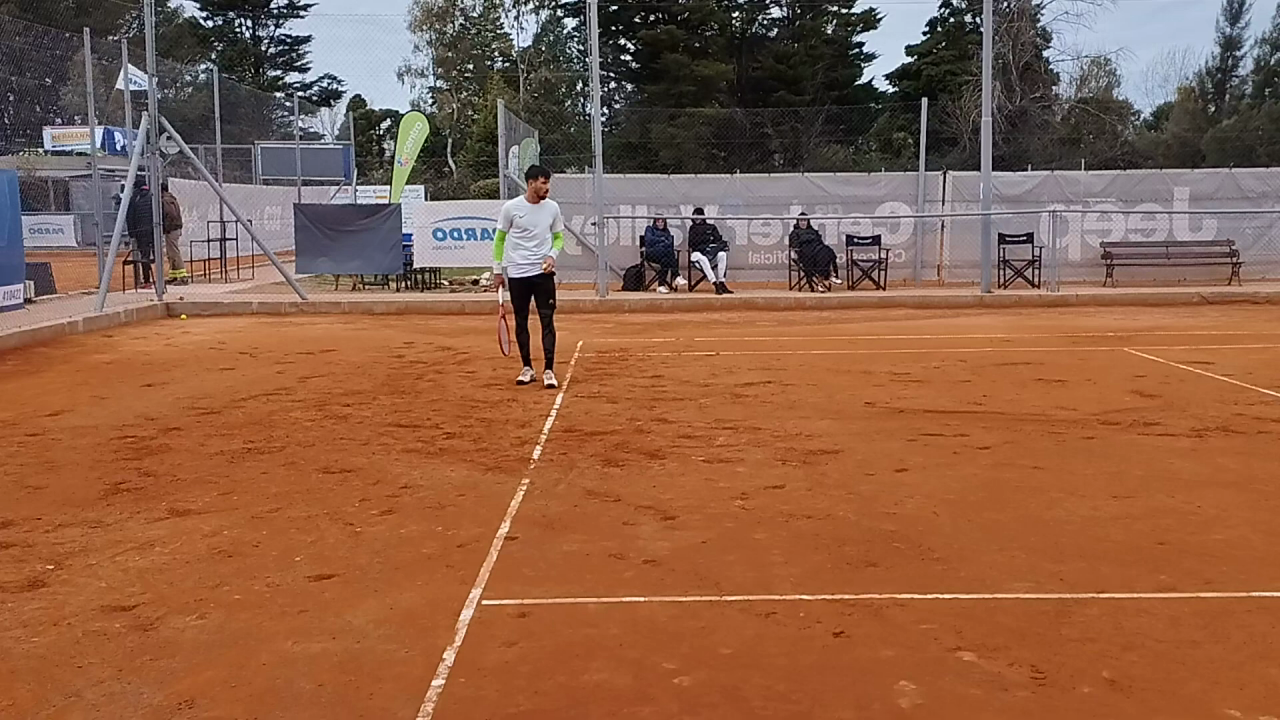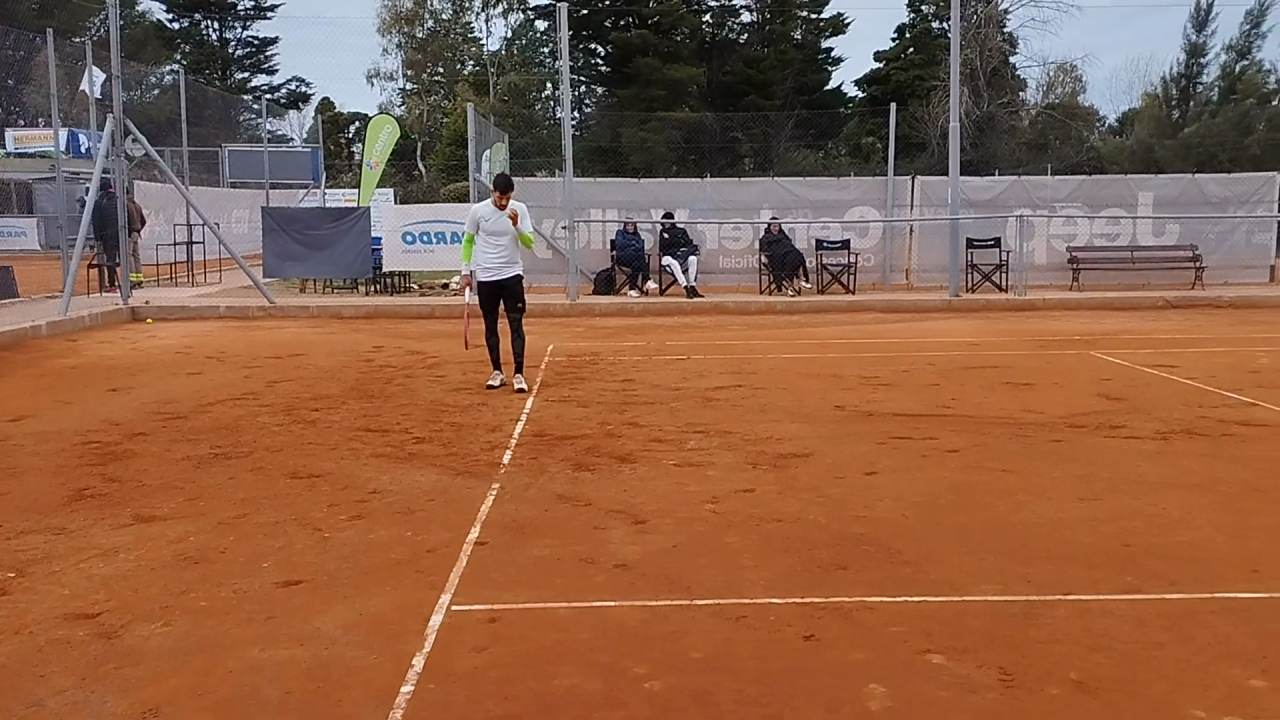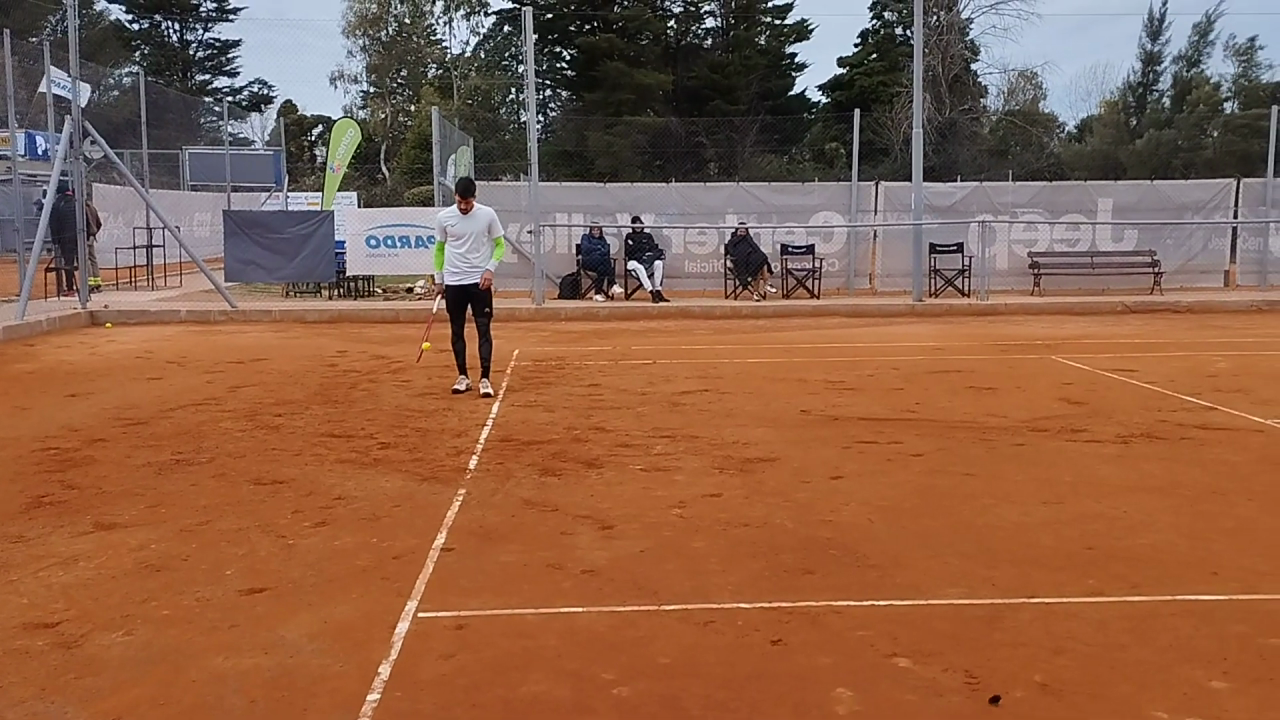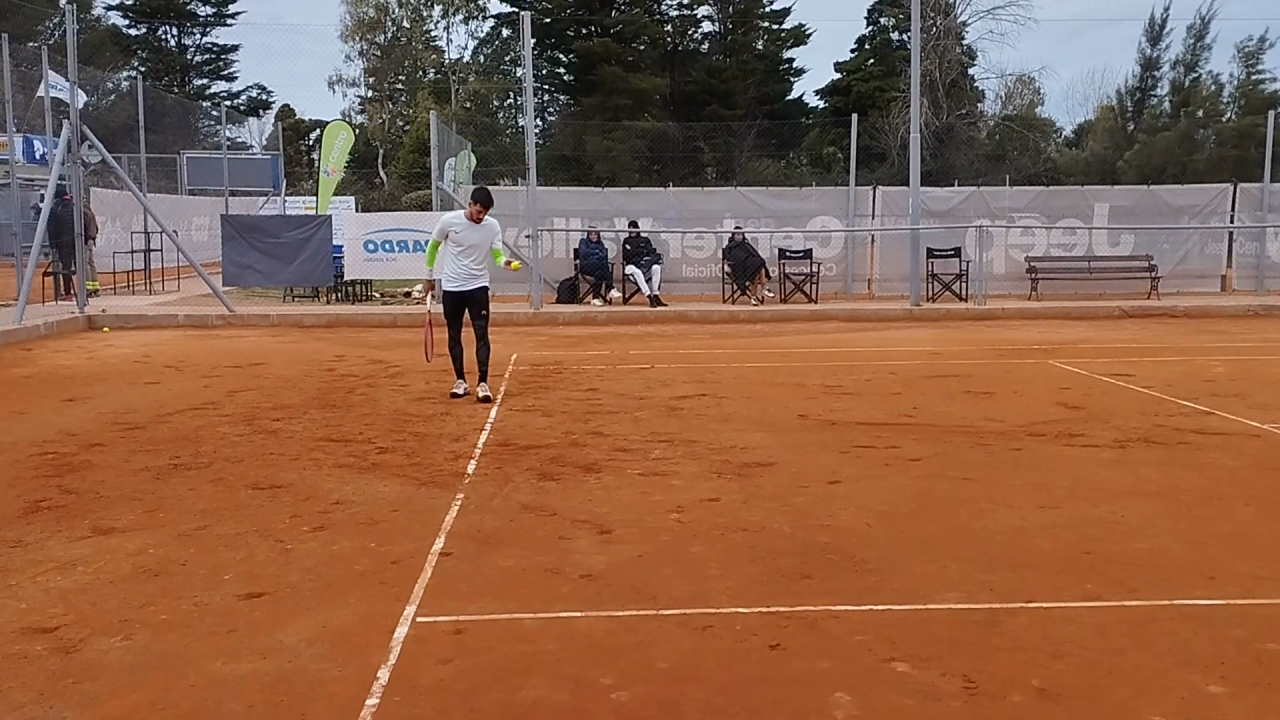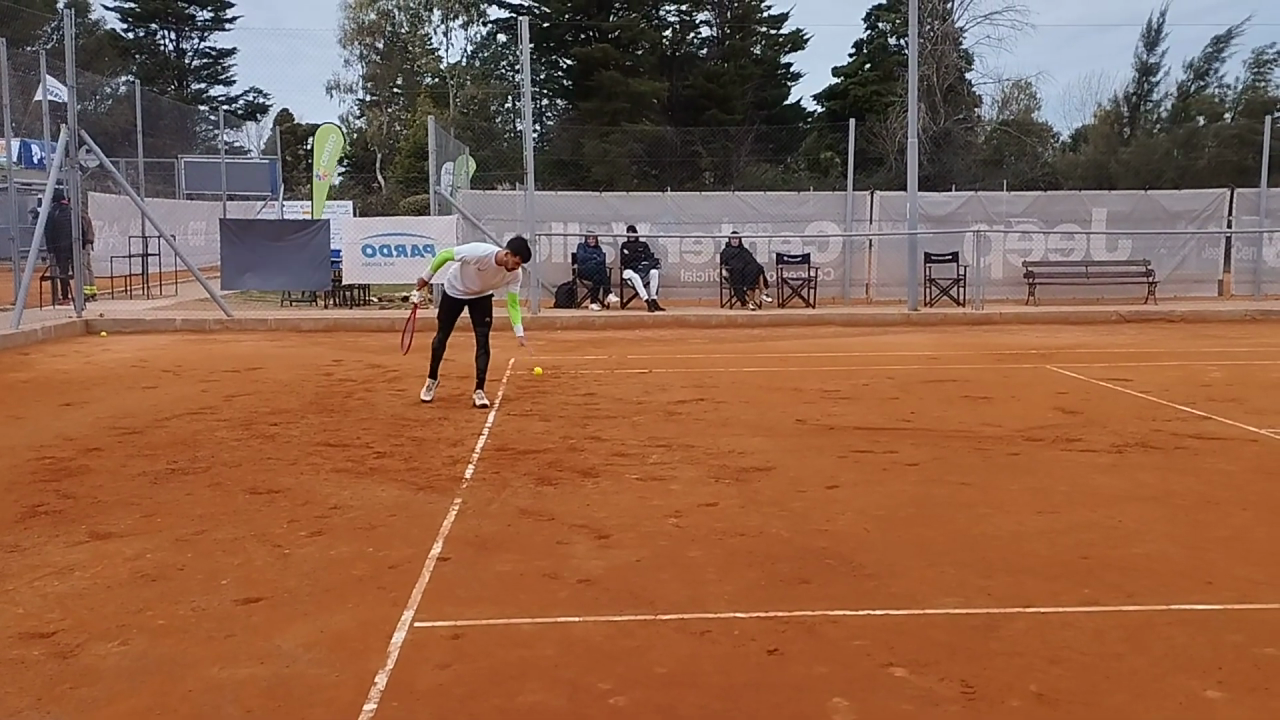
dt=1s
person 1, frame 1
left shoulder: (552, 208)
right shoulder: (511, 207)
left elbow: (558, 237)
right elbow: (500, 239)
left wrist: (552, 255)
right wrist: (497, 270)
left hip: (543, 273)
right hip: (517, 273)
left knee: (547, 320)
right knee: (521, 321)
left ankle: (548, 370)
right ankle: (527, 368)
person 1, frame 2
left shoulder: (520, 209)
right shoulder: (478, 210)
left elbow: (530, 241)
right elbow: (468, 241)
left wrist: (517, 226)
right wrist: (466, 271)
left hip: (512, 275)
right hip: (485, 277)
left knee: (516, 324)
right knee: (490, 325)
left ankle: (518, 374)
right ankle: (497, 372)
person 1, frame 3
left shoulder: (488, 214)
right shoulder: (443, 217)
left elbow: (500, 245)
right elbow: (439, 249)
left wrist: (490, 269)
right wrist: (438, 279)
left hip: (480, 281)
right hip: (453, 282)
left knee: (483, 329)
right knee: (457, 331)
left ankle: (485, 379)
right ankle: (463, 377)
person 1, frame 4
left shoulder: (492, 226)
right shoulder: (449, 220)
left elbow: (498, 254)
right elbow: (433, 247)
left wrist: (506, 263)
right wrist: (430, 276)
left hip: (478, 285)
right hip: (451, 287)
left knee: (481, 333)
right knee: (454, 335)
left ankle: (482, 383)
right ankle: (460, 381)
person 1, frame 5
left shoulder: (514, 274)
right shoulder: (477, 252)
left elbow: (513, 304)
right elbow: (444, 254)
left wrist: (519, 333)
right wrist: (426, 278)
left hip: (482, 296)
right hip: (454, 291)
left knee: (483, 340)
right knee: (442, 336)
left ankle: (479, 390)
right ankle: (432, 379)
